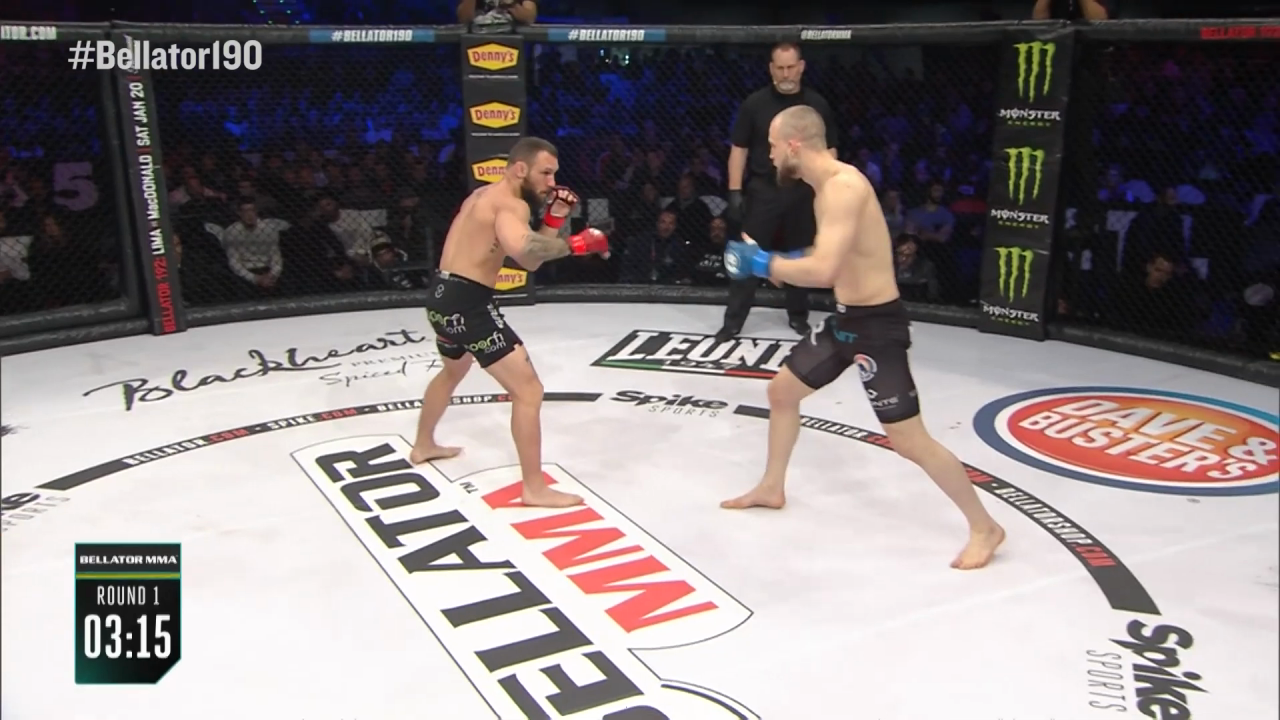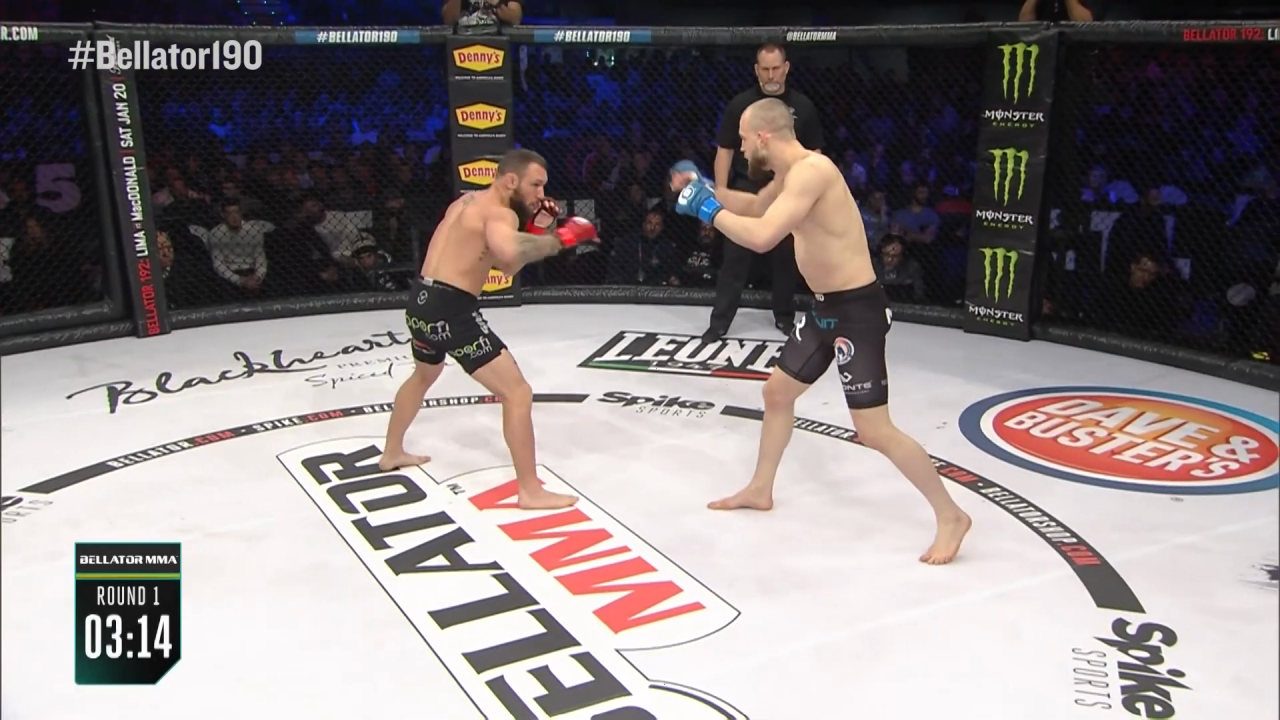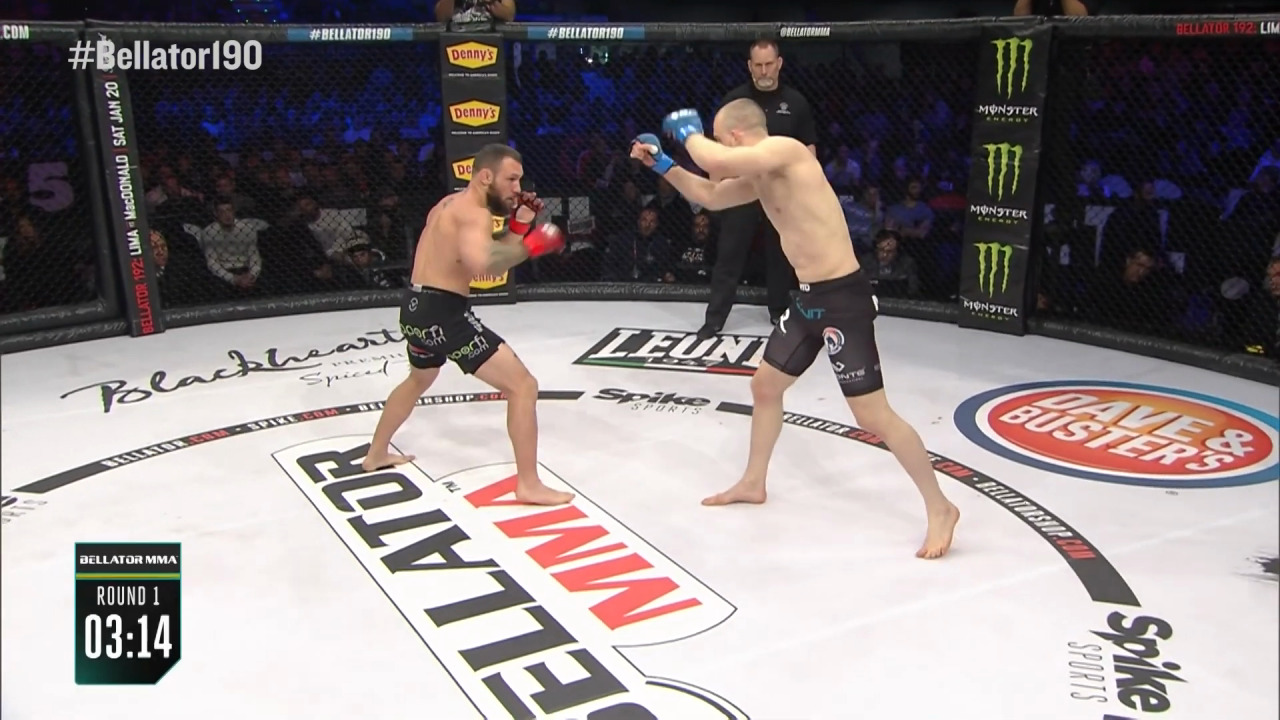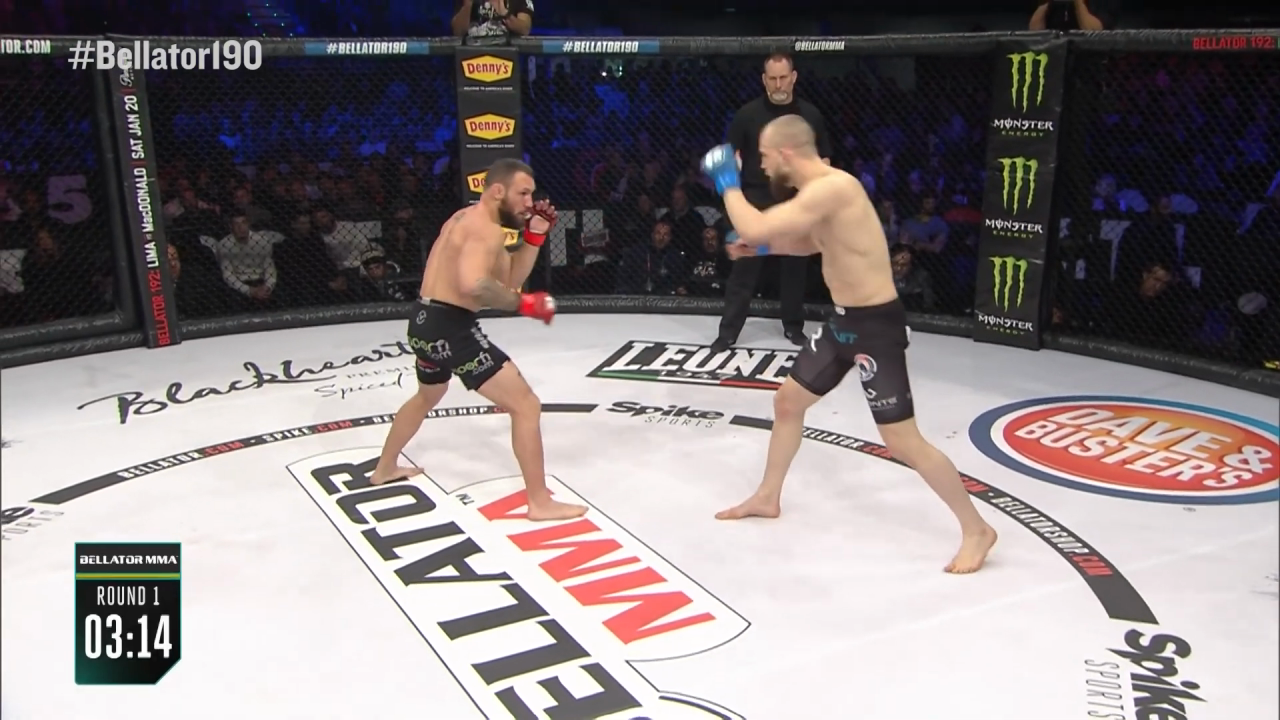
dt=0.4s
person 1, frame 1
left shoulder: (844, 187)
right shoulder: (827, 184)
left elbow: (823, 270)
left wrist: (762, 263)
right wrist: (771, 257)
left hip: (878, 325)
right hip: (845, 317)
left knee: (909, 441)
right knee: (781, 391)
left ankle: (984, 528)
right ankle: (770, 488)
person 1, frame 2
left shoulder: (813, 171)
right shoulder: (790, 174)
left elbow: (762, 237)
right elbow: (755, 207)
left wrist: (710, 209)
right wrist: (707, 190)
left hip: (857, 310)
right hip: (824, 307)
left knee: (874, 430)
right knee: (777, 394)
left ankle: (950, 518)
right ankle: (759, 490)
person 1, frame 3
left shoulder: (786, 150)
right shoulder: (763, 174)
left elbow: (712, 161)
right elbow: (712, 195)
left wrist: (687, 129)
right wrist: (662, 162)
left hip: (843, 299)
right hip: (809, 297)
left knee: (874, 416)
right knee: (765, 387)
left ankle: (939, 511)
right ankle: (752, 484)
person 1, frame 4
left shoulder: (828, 188)
right shoulder: (821, 187)
left elbow: (757, 224)
left wrist: (727, 181)
right wrist: (761, 243)
left hip: (877, 326)
right hip: (844, 320)
left knee: (904, 444)
right knee: (787, 403)
left ankle: (977, 531)
right ankle: (766, 498)
person 2, frame 1
left shoulder: (488, 195)
right shoulder: (510, 204)
left elbow: (529, 255)
right elbow: (524, 250)
left wrist: (555, 219)
right wrist: (577, 243)
left hip: (445, 296)
right hip: (467, 302)
left knee: (453, 371)
right knee: (528, 392)
left ankle: (423, 445)
right ankle: (534, 489)
person 2, frame 2
left shoulder: (470, 202)
right shoulder: (496, 212)
left elbow: (505, 264)
right elbow: (511, 251)
left wrist: (538, 227)
right wrist: (566, 236)
left hip: (423, 302)
right hip: (452, 310)
left knee: (424, 376)
right knee: (517, 394)
left ankle: (392, 453)
right ankle: (530, 491)
person 2, frame 3
left shoulder: (451, 204)
right shoulder: (472, 213)
left elbow: (493, 265)
right elbow: (482, 262)
left wrist: (519, 224)
right wrist: (532, 243)
left hip: (417, 307)
right hip: (444, 313)
left knee: (419, 381)
right knee: (523, 387)
left ankle: (377, 454)
right ankle: (529, 486)
person 2, frame 4
left shoulder: (467, 220)
right shoulder: (484, 229)
left elbow: (511, 277)
right elbow: (471, 286)
left wrist: (534, 236)
right wrist: (525, 303)
left hip: (426, 322)
right hip: (452, 327)
left knee: (426, 398)
right knee: (525, 406)
left ankle: (385, 468)
right ankle: (540, 502)
person 3, frame 1
left shoulder: (817, 105)
right shoulder: (755, 103)
left elbow: (829, 151)
right elbow: (739, 149)
right wrist: (735, 191)
left hip: (804, 191)
right hip: (763, 189)
left ankle: (798, 316)
right ankle: (733, 321)
person 3, frame 2
left shoulder: (802, 106)
right shoulder: (740, 104)
left elbow: (813, 152)
right elbow: (725, 150)
right wrist: (721, 191)
right hip: (748, 190)
left knee: (787, 258)
right knee: (735, 259)
left ankle: (784, 316)
right ankle: (719, 322)
person 3, frame 3
left shoulder: (796, 102)
right shoulder: (734, 100)
left elbow: (807, 147)
left knee: (781, 254)
right knee: (729, 255)
left ankle: (779, 312)
right ankle: (715, 318)
person 3, frame 4
left shoulder: (810, 115)
right shoulder: (748, 114)
left elbow: (822, 162)
right elbow: (734, 159)
right hip: (757, 199)
left knee: (795, 267)
right knee: (744, 267)
left ankle: (793, 326)
right ankle: (728, 331)
